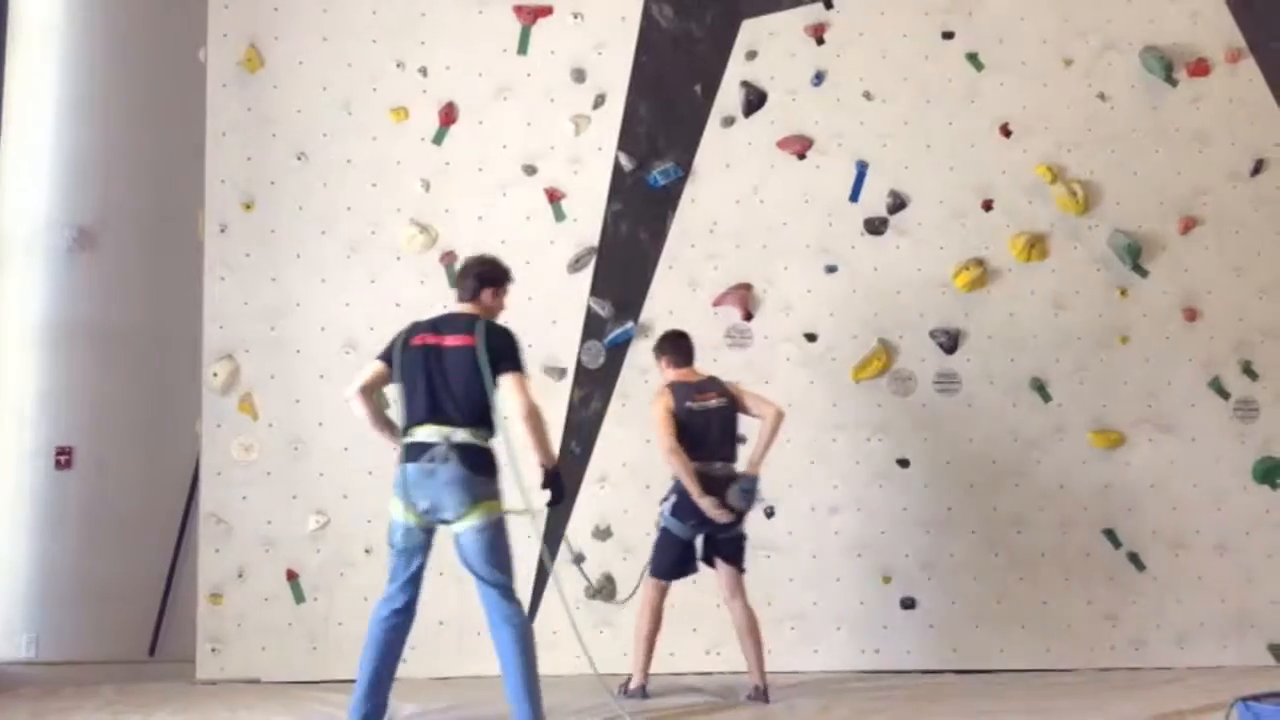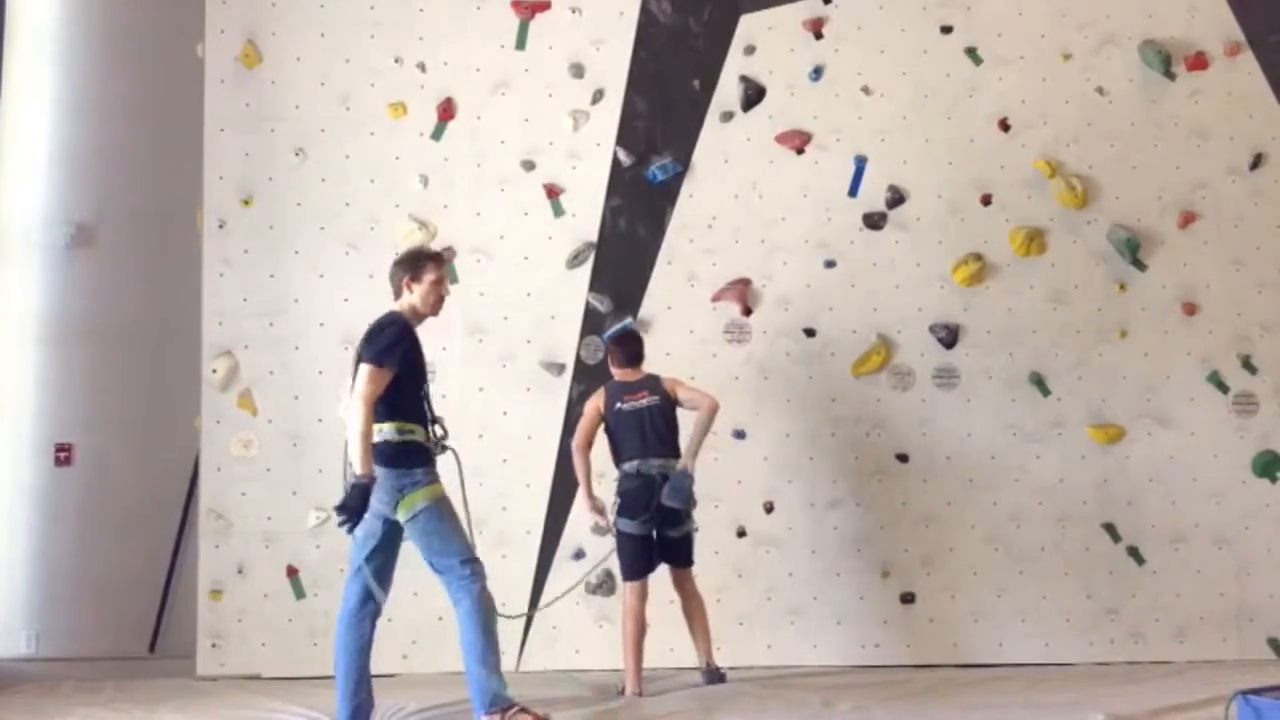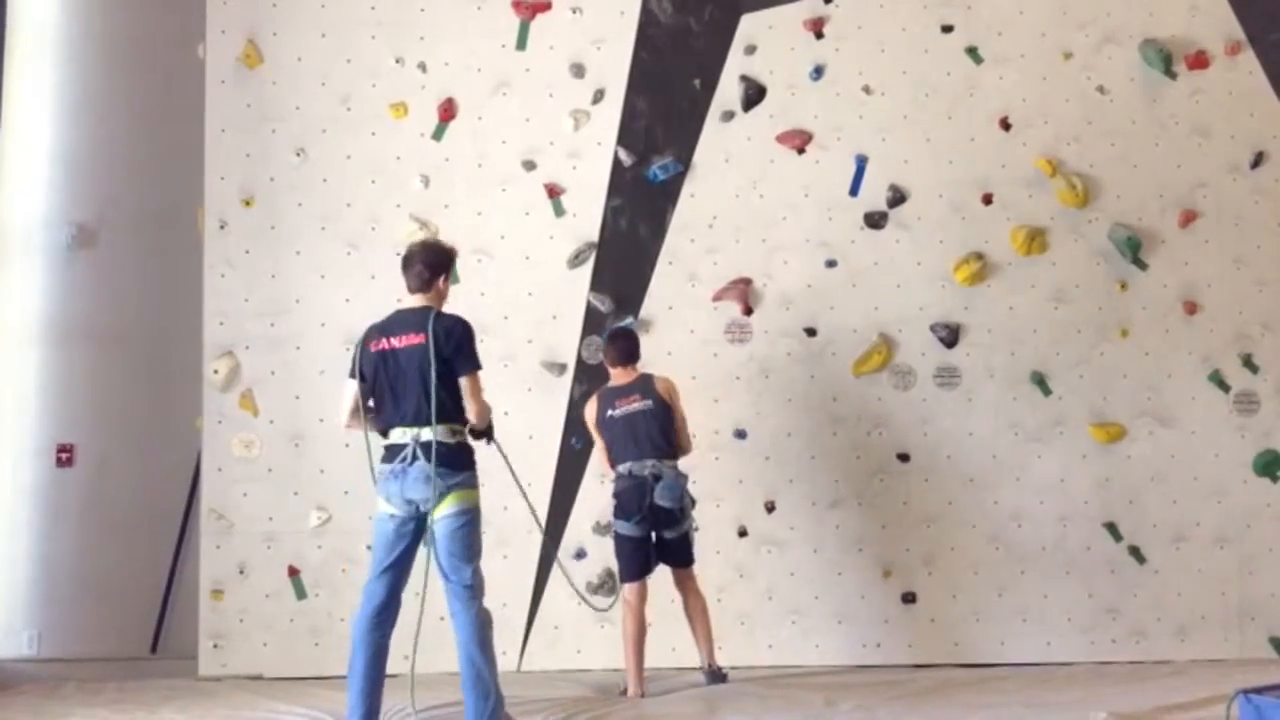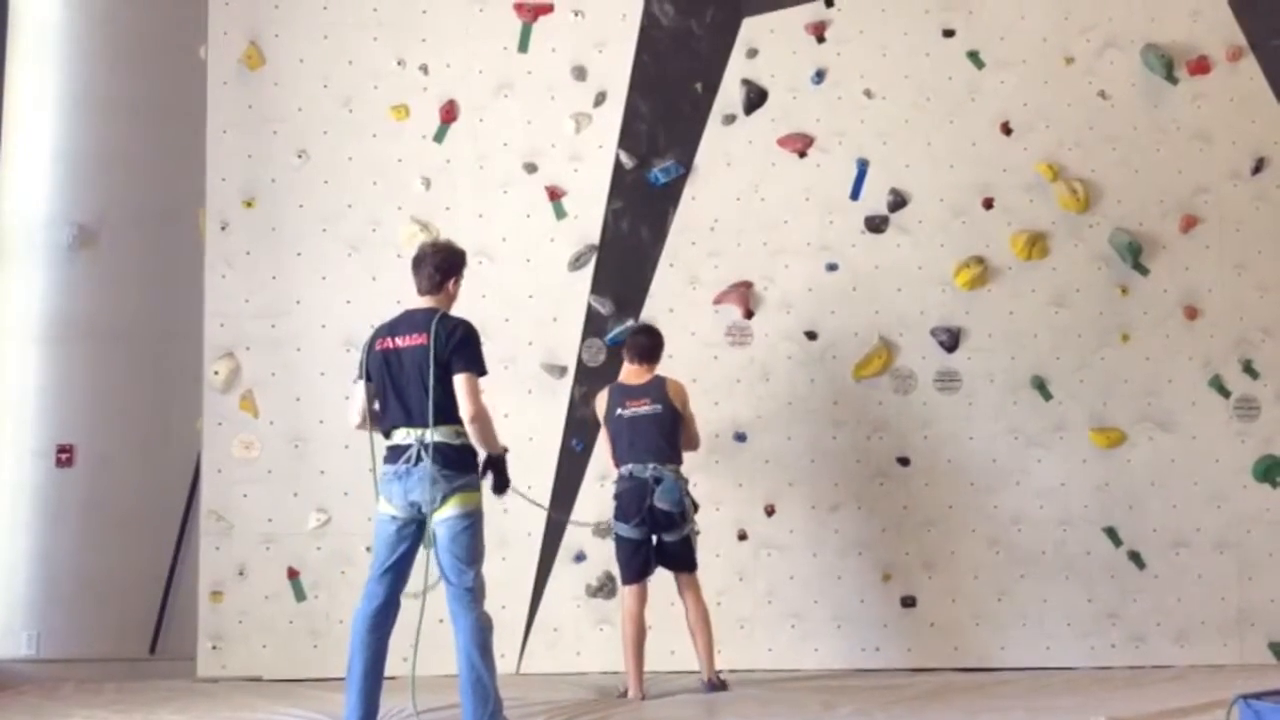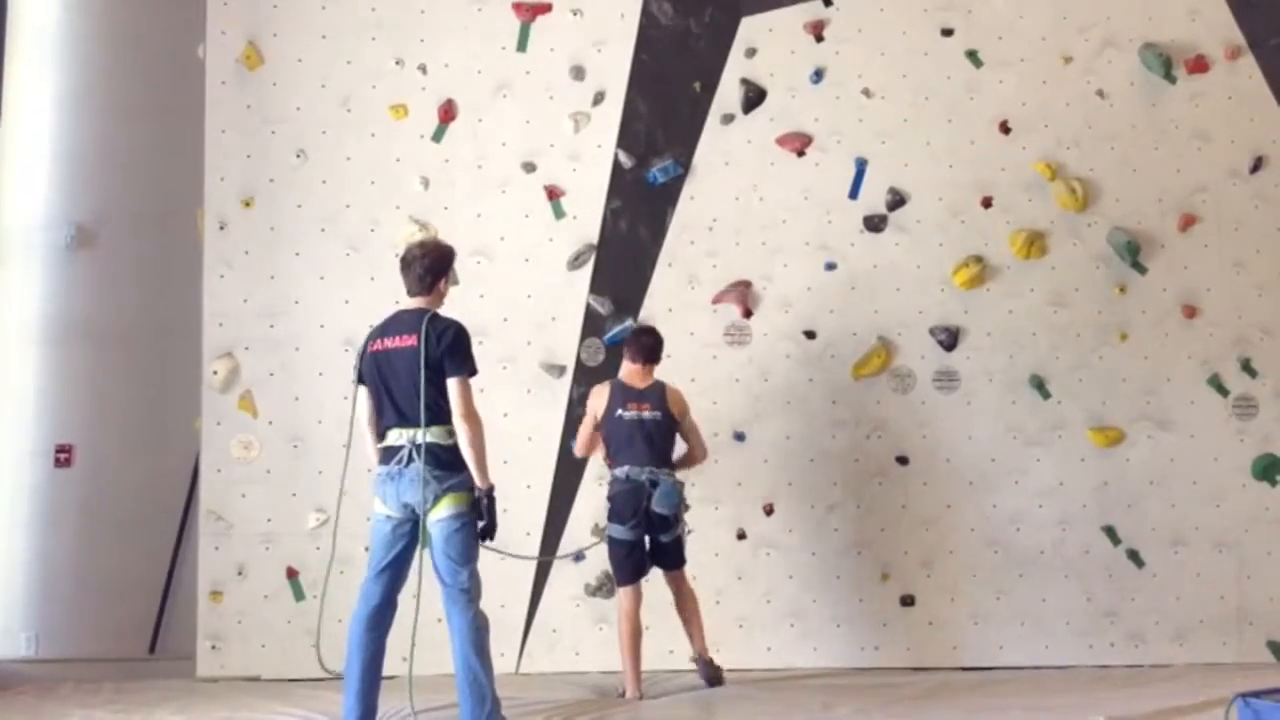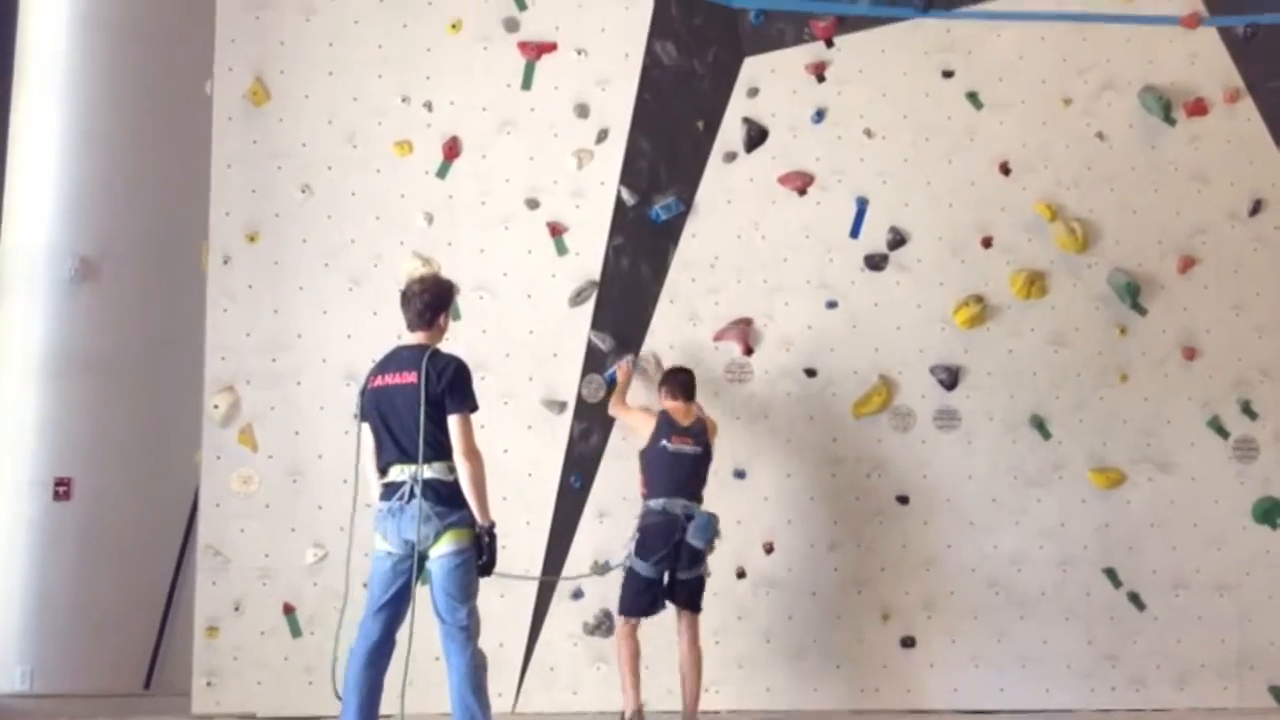
dt=0.7s
person 1, frame 1
left shoulder: (413, 335)
right shoulder: (496, 337)
left elbow: (359, 391)
right elbow: (523, 407)
right wrist: (550, 466)
left hip: (414, 472)
right hip: (468, 474)
left knee: (398, 598)
right knee: (502, 603)
person 1, frame 2
left shoulder: (382, 332)
right shoulder: (395, 329)
left elbow: (354, 406)
right elbow: (362, 400)
right wrist: (363, 475)
left hip: (381, 473)
right hip: (402, 470)
left knee: (361, 596)
right knee: (466, 578)
person 1, frame 3
left shoulder: (374, 336)
right shoulder: (452, 328)
left elbow: (349, 416)
right elbow: (476, 411)
right wrist: (484, 421)
left hip: (394, 472)
right hip: (446, 470)
left knee: (379, 594)
right knee: (464, 594)
person 1, frame 4
left shoulder: (382, 336)
right shoulder: (456, 331)
left elbow: (359, 416)
right elbow: (471, 412)
right wrist: (496, 455)
left hip: (396, 473)
right hip: (448, 473)
left knee: (378, 595)
right knee: (465, 598)
person 1, frame 5
left shoulder: (375, 338)
right shoulder: (447, 332)
left elbow: (368, 421)
right elbow: (463, 416)
right wrist: (484, 486)
left hip: (391, 475)
right hip: (442, 475)
left knee: (375, 595)
right knee: (460, 597)
person 1, frame 6
left shoulder: (377, 373)
right shoulder: (448, 368)
left elbow: (371, 459)
right elbow: (465, 453)
right wrist: (485, 523)
left hip: (392, 510)
right hip: (442, 510)
left knee: (375, 631)
right knee: (459, 634)
person 2, frame 1
left shoulder: (665, 397)
right shoulder: (725, 388)
left elbow: (670, 448)
right elbow: (774, 414)
left wrist: (700, 498)
right wrist: (753, 468)
left hip: (687, 498)
right hip: (728, 495)
left knee: (655, 589)
right knee: (734, 593)
left ankle: (638, 681)
right ankle: (759, 684)
person 2, frame 2
left shoulder: (601, 397)
right shoulder: (665, 385)
left elbow: (579, 445)
right elbow: (709, 404)
left wrist: (587, 494)
right wrist: (689, 456)
left hip: (633, 492)
right hip: (672, 488)
left knee: (634, 593)
right knee: (684, 581)
left ankle: (633, 684)
right ankle: (708, 665)
person 2, frame 3
left shoulder: (595, 404)
right shoulder: (661, 386)
left elbow: (607, 462)
right elbow: (684, 443)
left hip: (629, 494)
right hip: (669, 489)
left knee: (633, 594)
right knee: (686, 581)
left ankle: (634, 685)
right ankle: (710, 665)
person 2, frame 4
left shoulder: (605, 397)
right shoulder: (673, 389)
left elbow: (613, 455)
right elbow: (692, 442)
left hip: (630, 495)
right hip: (671, 493)
left knee: (633, 597)
right knee: (689, 587)
left ankle: (634, 688)
right ankle: (709, 674)
person 2, frame 5
left shoulder: (602, 393)
right shoulder: (671, 396)
left elbow: (582, 450)
right elbow: (698, 452)
left hip: (624, 496)
right hip: (664, 495)
left knee: (628, 596)
right knee: (678, 579)
left ankle: (632, 688)
right ankle: (703, 658)
person 2, frame 6
left shoulder: (649, 421)
right shoulder: (707, 428)
left elbow: (615, 408)
left wrist: (624, 379)
right wrist: (673, 379)
left hip: (656, 529)
left knee: (627, 624)
right knee: (688, 628)
